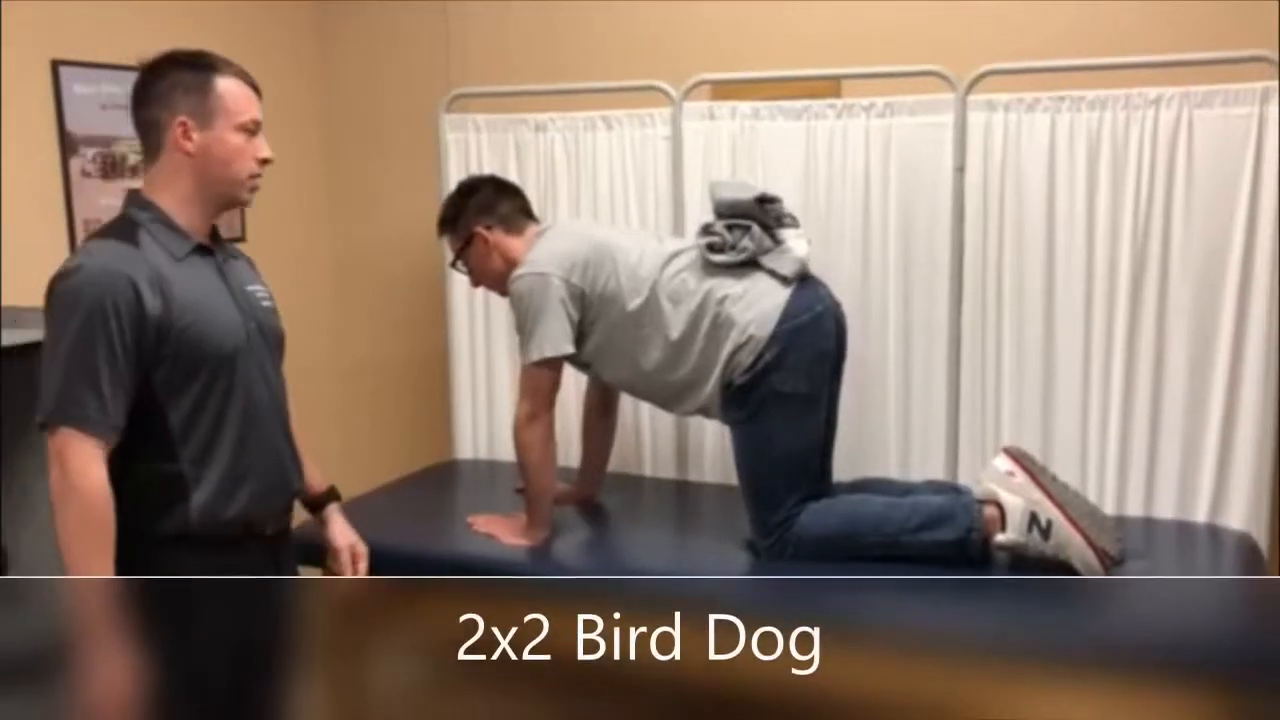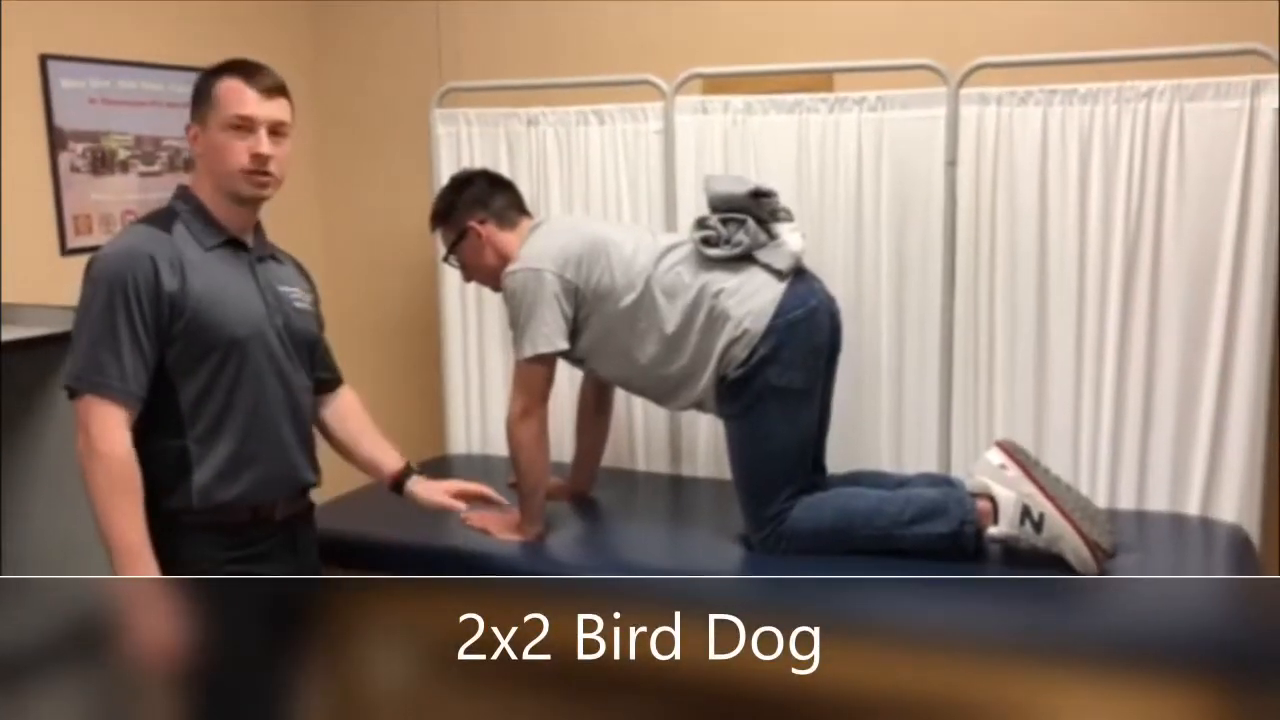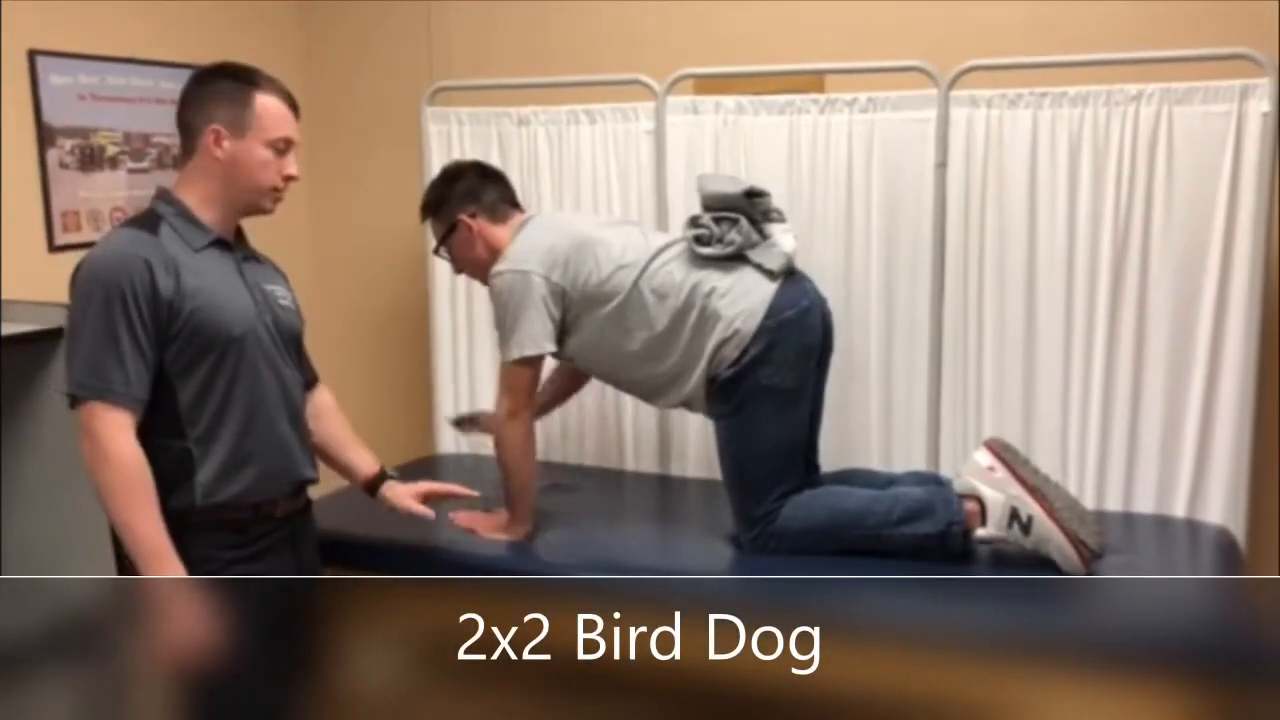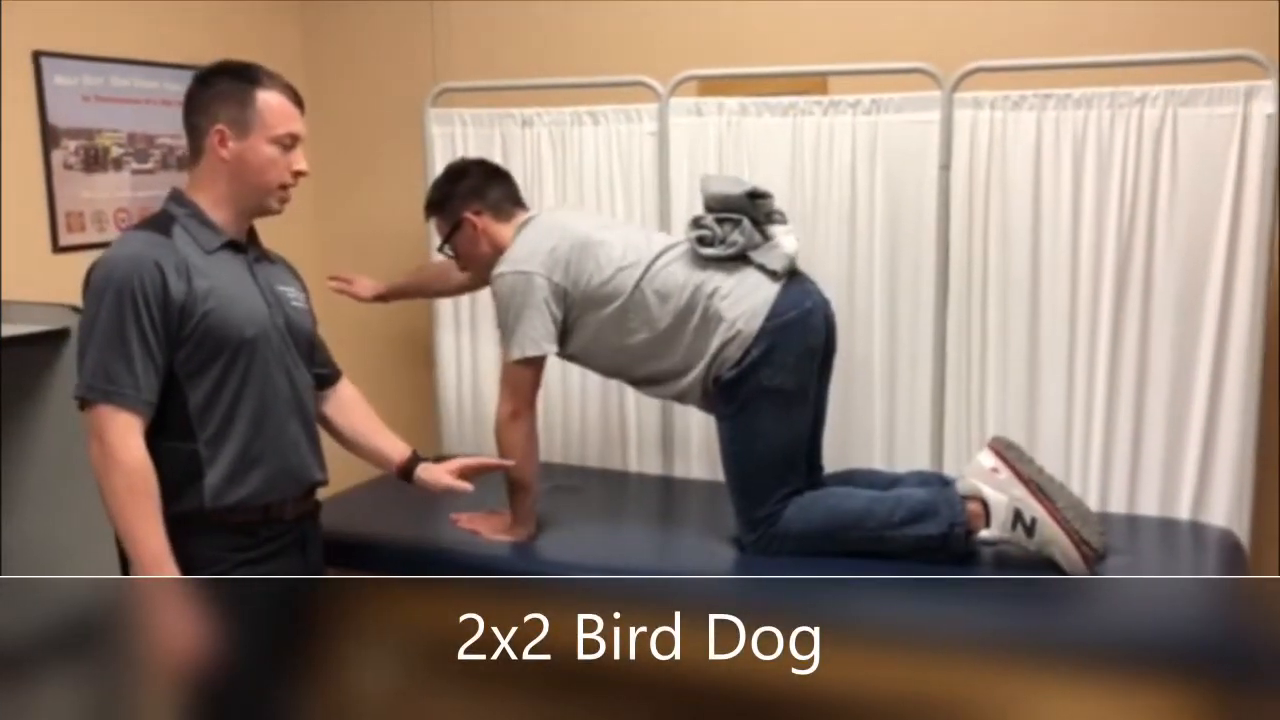
dt=1s
person 1, frame 1
left shoulder: (537, 276)
right shoulder: (572, 252)
left elbow: (533, 416)
right elbow: (602, 384)
left wrist: (534, 523)
right wrist: (584, 487)
left hip: (770, 344)
right hip: (799, 315)
left knee: (784, 533)
right knee: (801, 504)
left ankle: (994, 520)
right ankle: (987, 497)
person 1, frame 2
left shoulder: (532, 272)
right shoulder: (566, 247)
left elbow: (527, 412)
right elbow: (598, 380)
left wrist: (528, 520)
right wrist: (577, 482)
left hip: (764, 338)
right hip: (793, 309)
left knee: (778, 526)
right knee: (795, 494)
left ankle: (988, 513)
right ankle: (982, 489)
person 1, frame 3
left shoulder: (517, 272)
right shoulder: (555, 238)
left elbow: (515, 412)
right elbow: (577, 361)
left wrist: (516, 520)
right wrist: (507, 419)
left hip: (756, 340)
right hip: (785, 308)
left knee: (768, 525)
right knee: (789, 492)
left ankle: (975, 513)
right ankle: (971, 490)
person 1, frame 4
left shoulder: (523, 273)
right shoulder: (545, 235)
left elbow: (516, 413)
right elbow: (471, 273)
left wrist: (518, 519)
right wrist: (386, 291)
left hip: (755, 343)
right hip: (787, 309)
left knee: (770, 526)
right knee: (790, 493)
left ankle: (977, 512)
right ankle: (973, 485)
person 2, frame 1
left shoulder: (235, 266)
right shoulder: (110, 277)
right elbow: (79, 462)
left wrist: (324, 506)
right wrist: (103, 634)
left hip: (266, 556)
right hip: (185, 576)
person 2, frame 2
left shoulder: (289, 273)
right shoulder: (140, 262)
left elbow: (328, 394)
right elbow: (103, 430)
left wrist: (407, 478)
right wrist: (140, 582)
left hip: (293, 541)
right hip: (203, 557)
person 2, frame 3
left shoulder: (264, 272)
right shoulder: (129, 264)
right elbow: (107, 435)
left wrist: (378, 481)
right wrist: (169, 586)
left hip: (291, 541)
right hip: (204, 557)
person 2, frame 4
left shoulder: (274, 274)
right shoulder: (140, 265)
left elbow: (330, 388)
right elbow: (118, 441)
left wrist: (413, 467)
left hip: (299, 541)
right hip: (216, 563)
